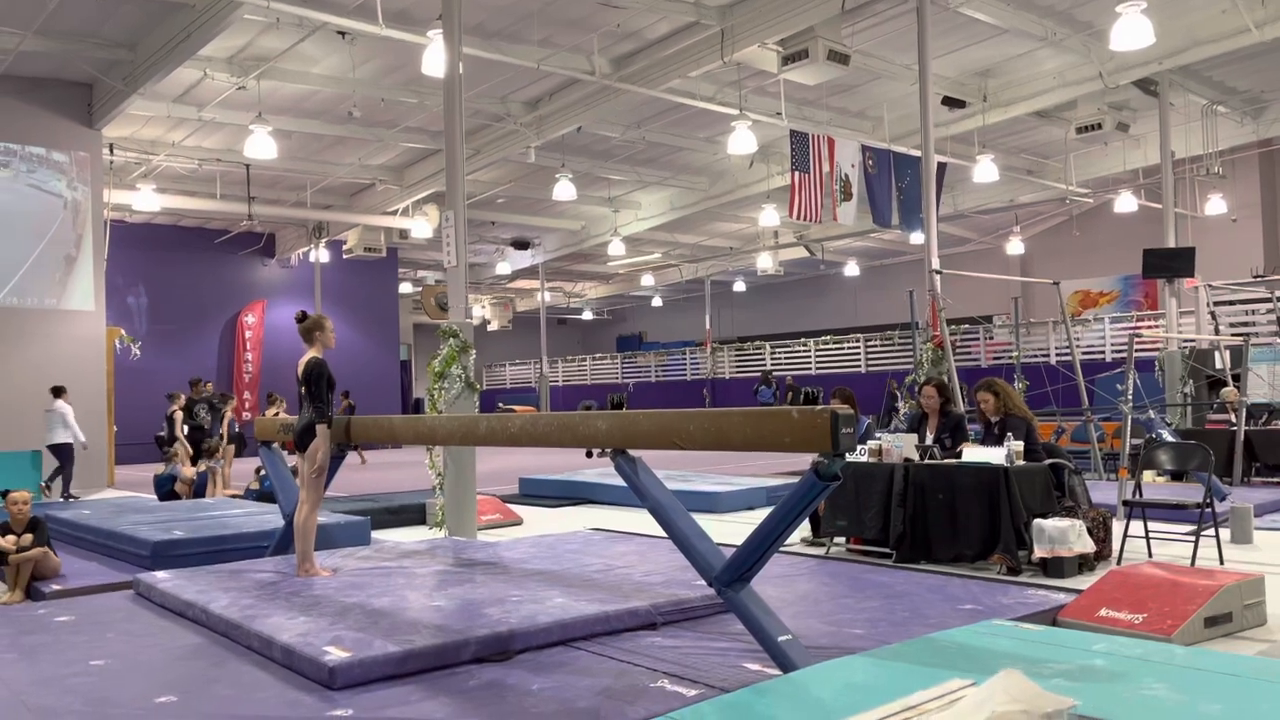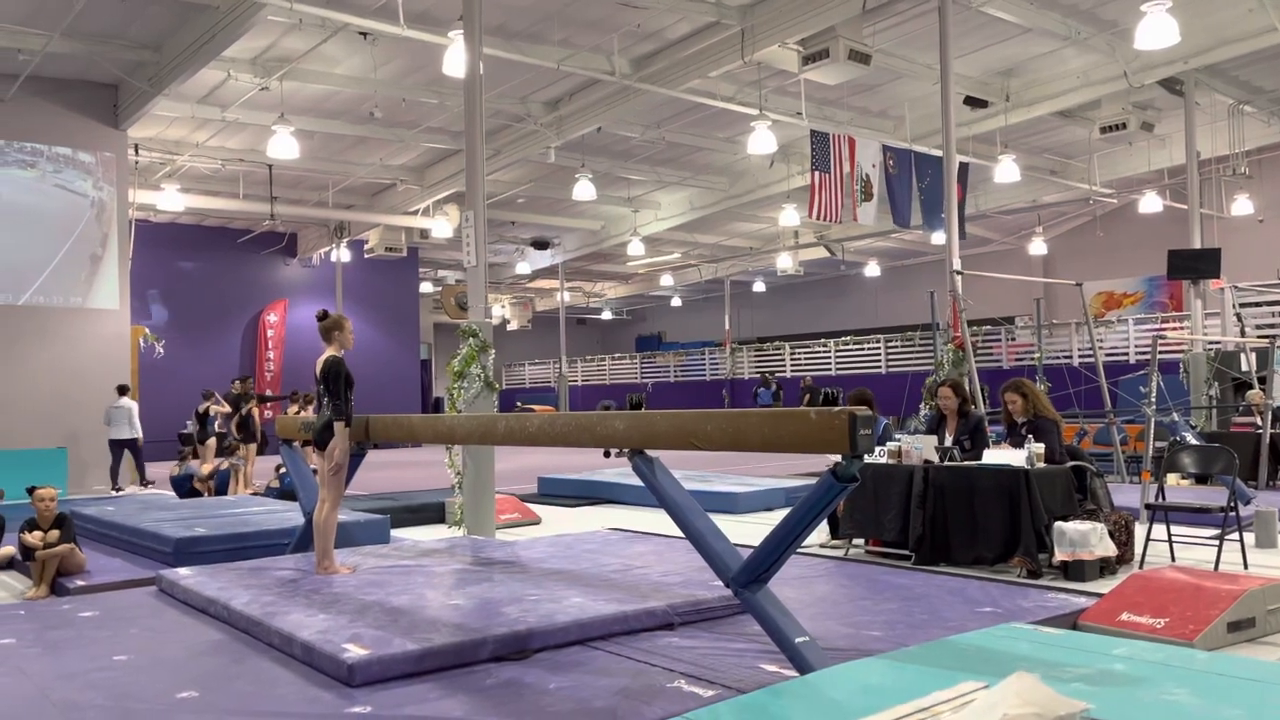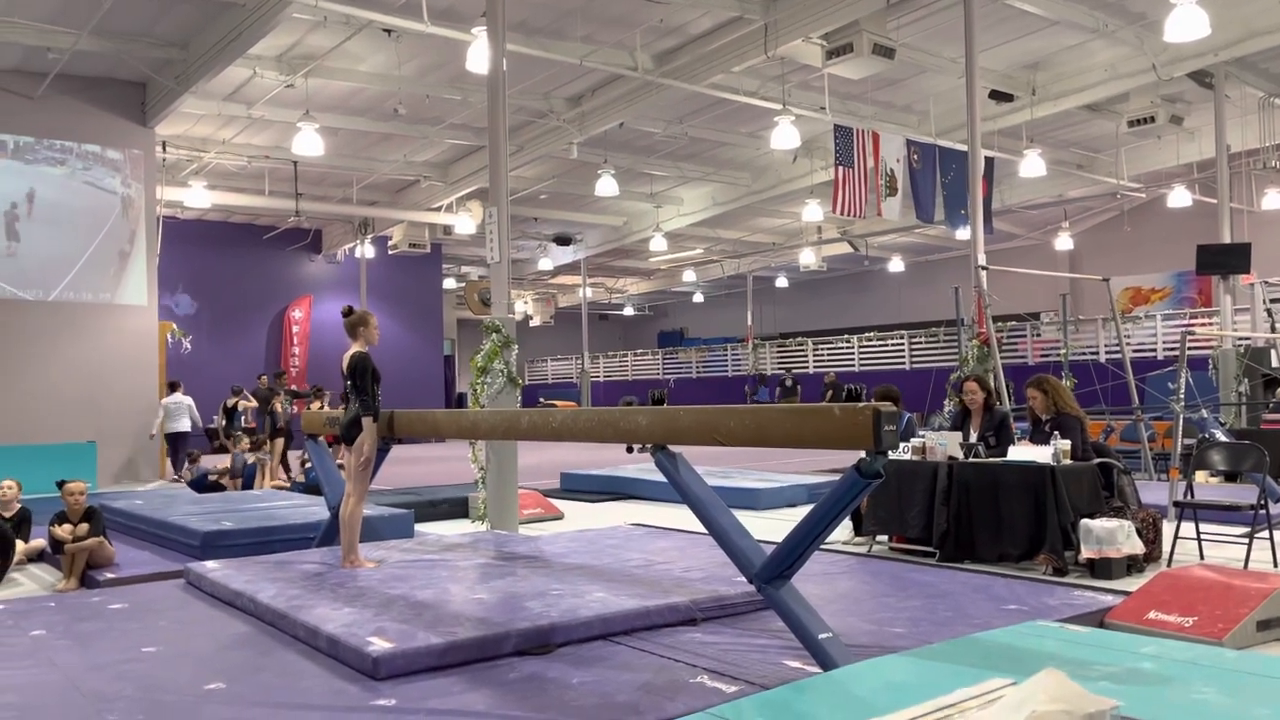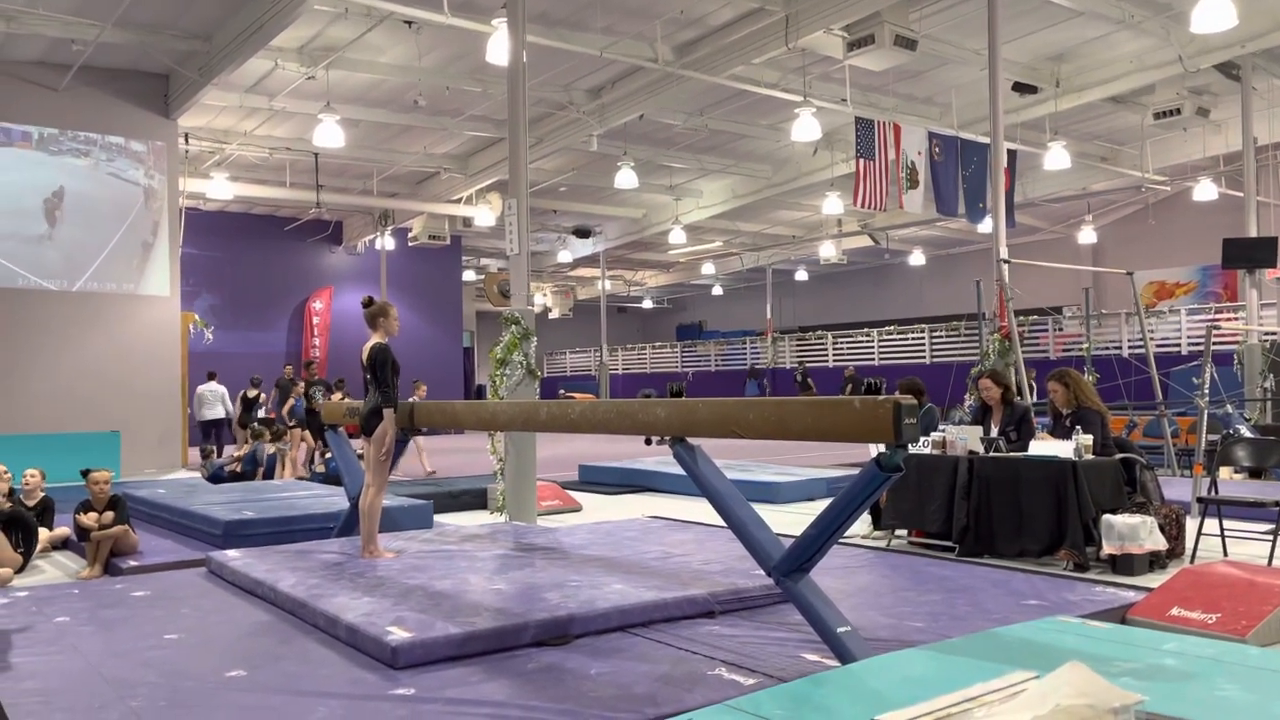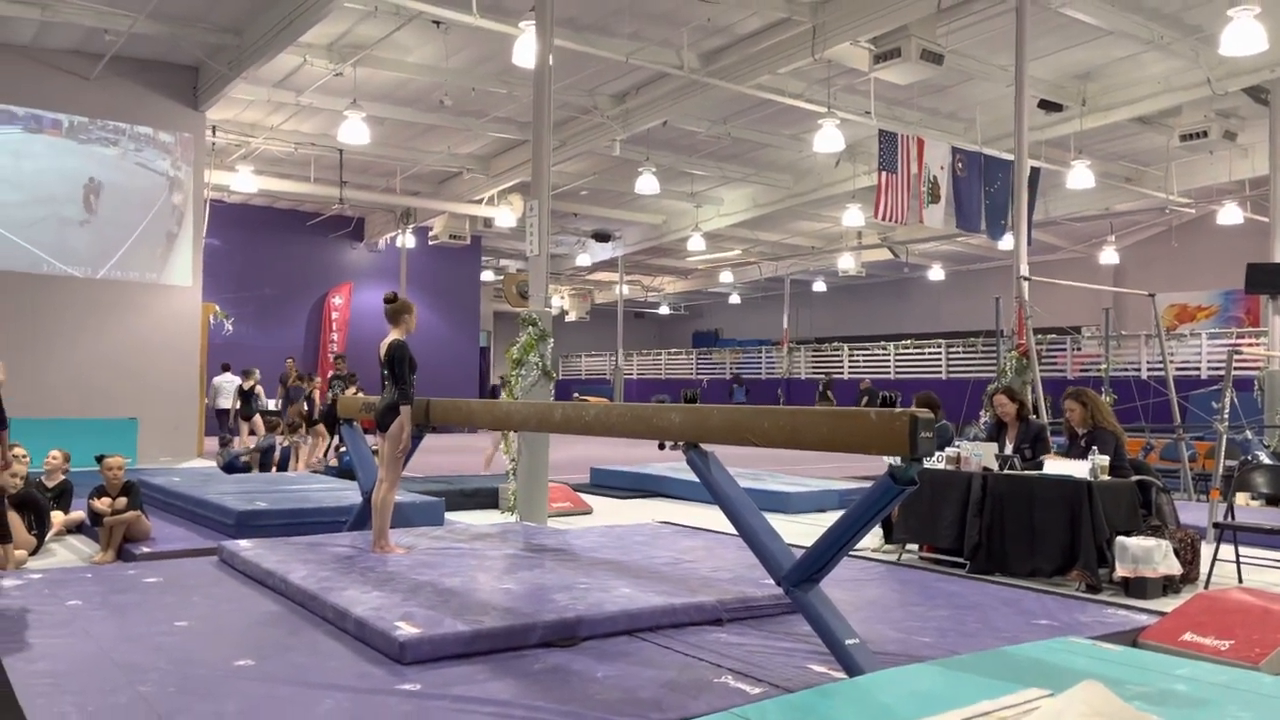
dt=0.7s
person 1, frame 1
left shoulder: (302, 363)
right shoulder: (318, 364)
right elbow: (320, 408)
right wrist: (323, 448)
left hip: (301, 430)
right hip: (314, 433)
left knee: (304, 501)
right knee: (312, 502)
left ankle: (302, 562)
right ankle: (307, 565)
person 1, frame 2
left shoulder: (320, 362)
right shoulder: (336, 363)
right elbow: (338, 406)
right wrist: (341, 445)
left hip: (320, 430)
right hip: (332, 432)
left knee: (323, 499)
right knee: (333, 500)
left ankle: (321, 560)
right ankle: (327, 563)
person 1, frame 3
left shoulder: (347, 358)
right shoulder: (363, 358)
right elbow: (366, 401)
right wrist: (369, 440)
left hip: (348, 425)
right hip: (360, 428)
left knee: (349, 493)
right knee: (358, 494)
left ankle: (347, 555)
right ankle: (352, 557)
person 1, frame 4
left shoulder: (366, 349)
right shoulder: (383, 350)
right elbow: (386, 392)
right wrist: (391, 431)
left hip: (367, 416)
right hip: (379, 419)
left knee: (369, 484)
right knee: (378, 486)
left ankle: (366, 545)
right ankle: (372, 548)
person 1, frame 5
left shoulder: (384, 345)
right shoulder: (400, 346)
right elbow: (403, 389)
right wrist: (407, 428)
left hip: (382, 411)
right hip: (395, 414)
left knee: (382, 479)
right knee: (391, 481)
left ankle: (377, 540)
right ankle: (383, 542)
